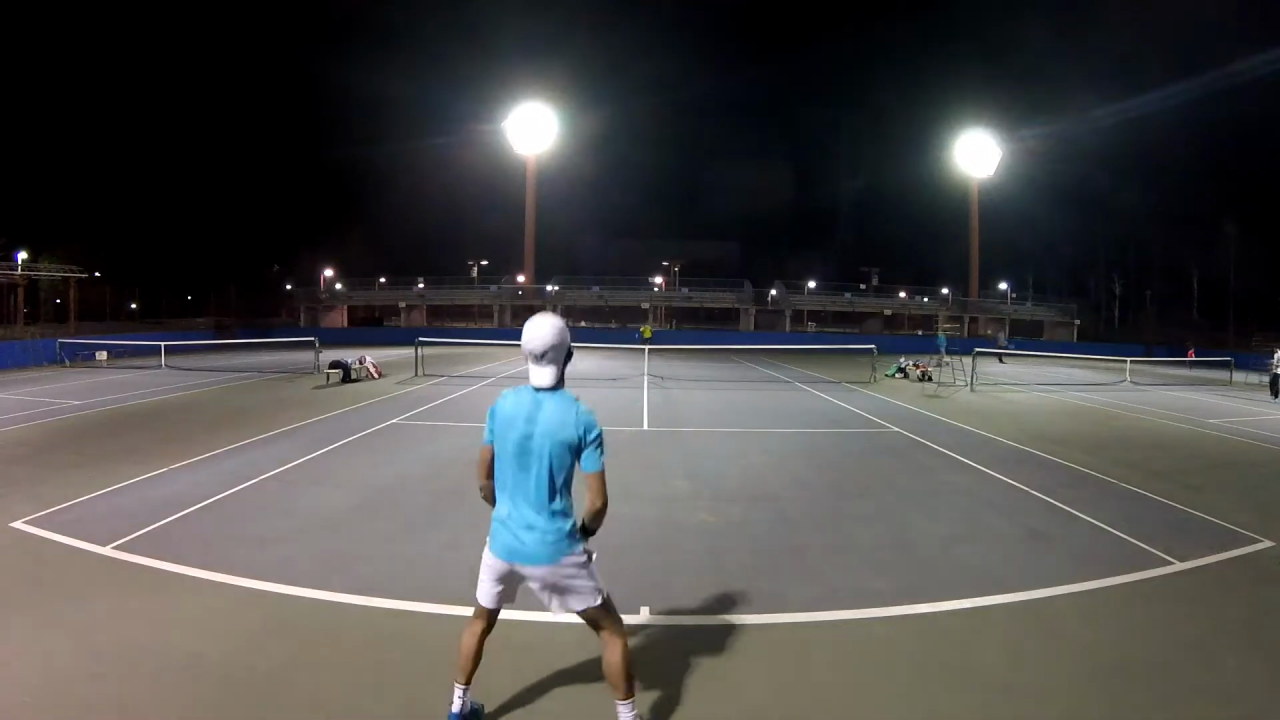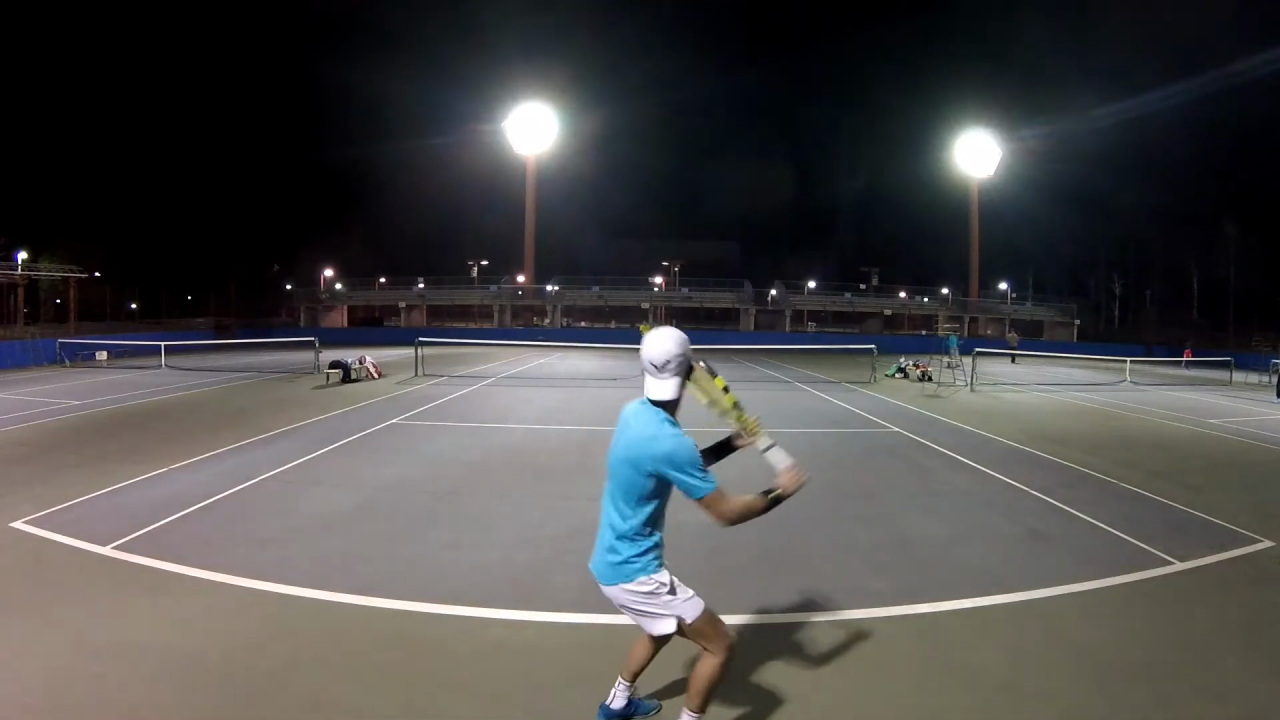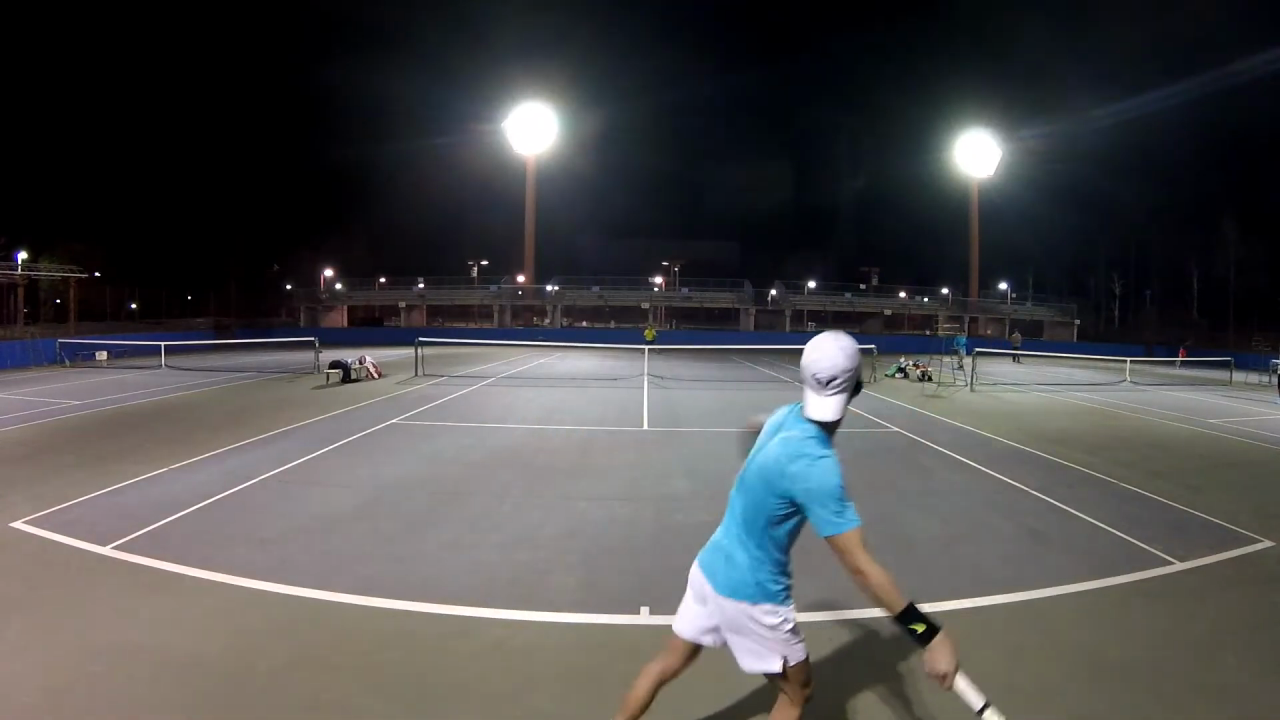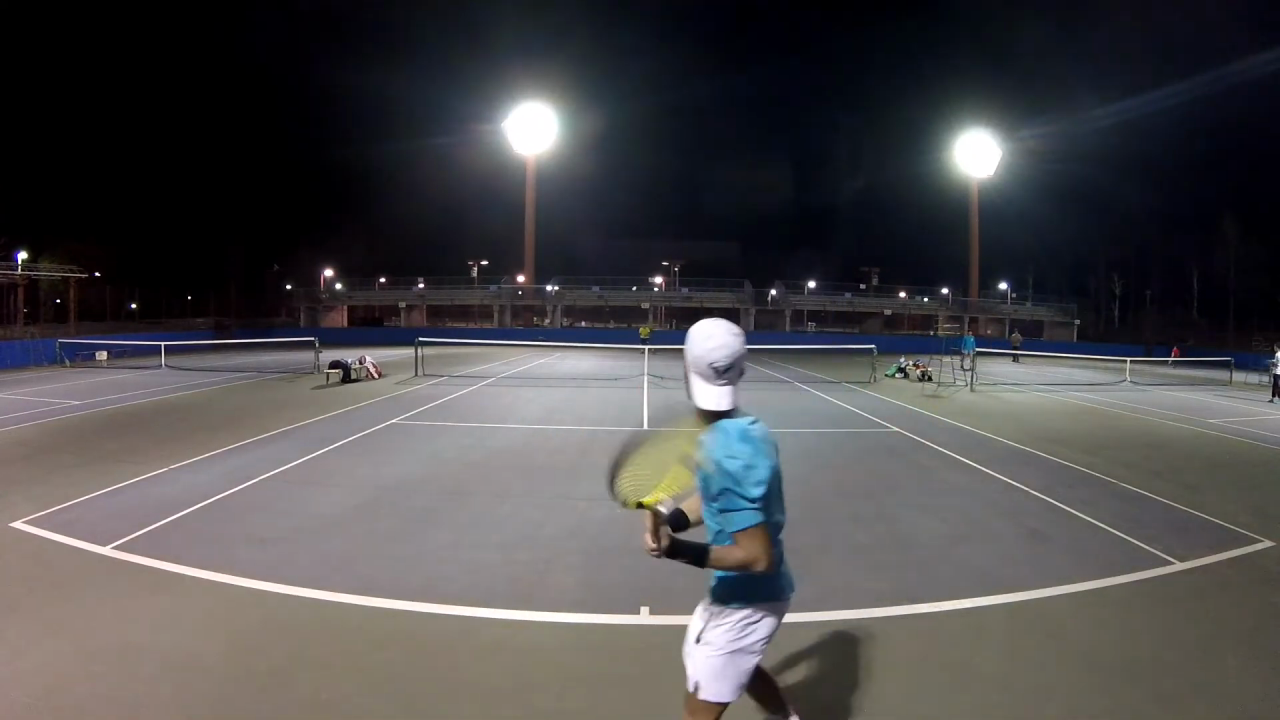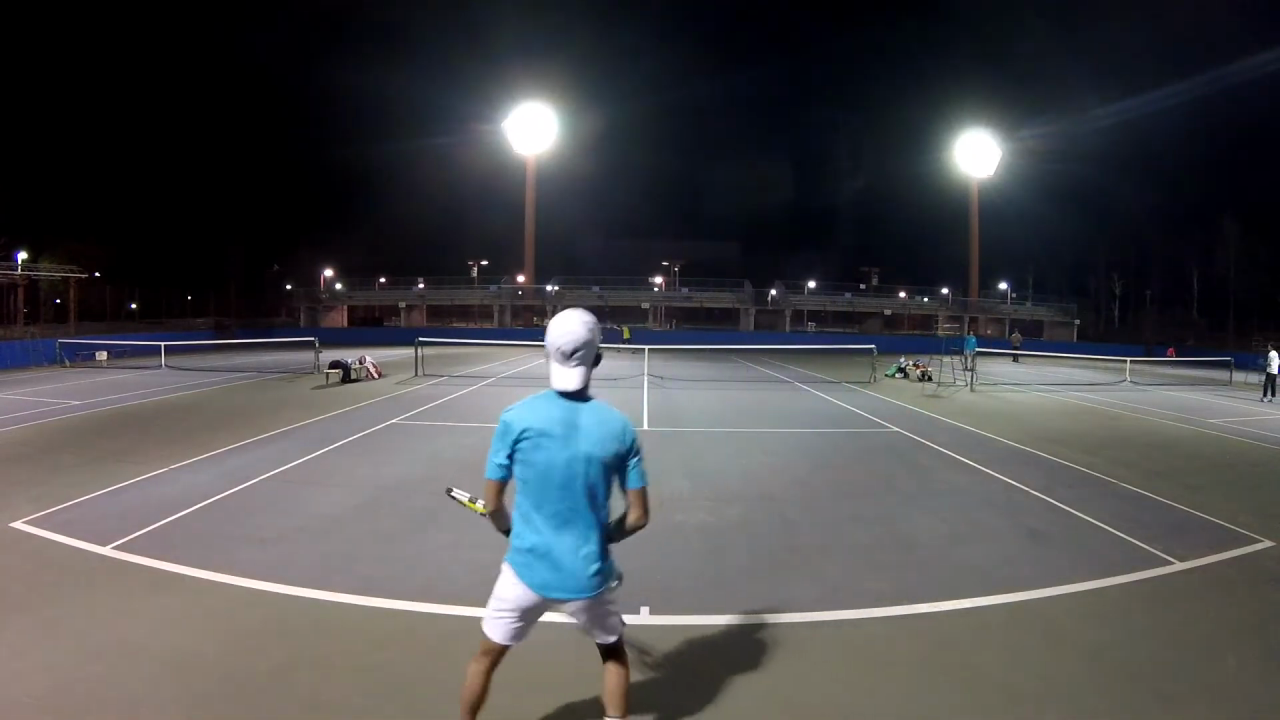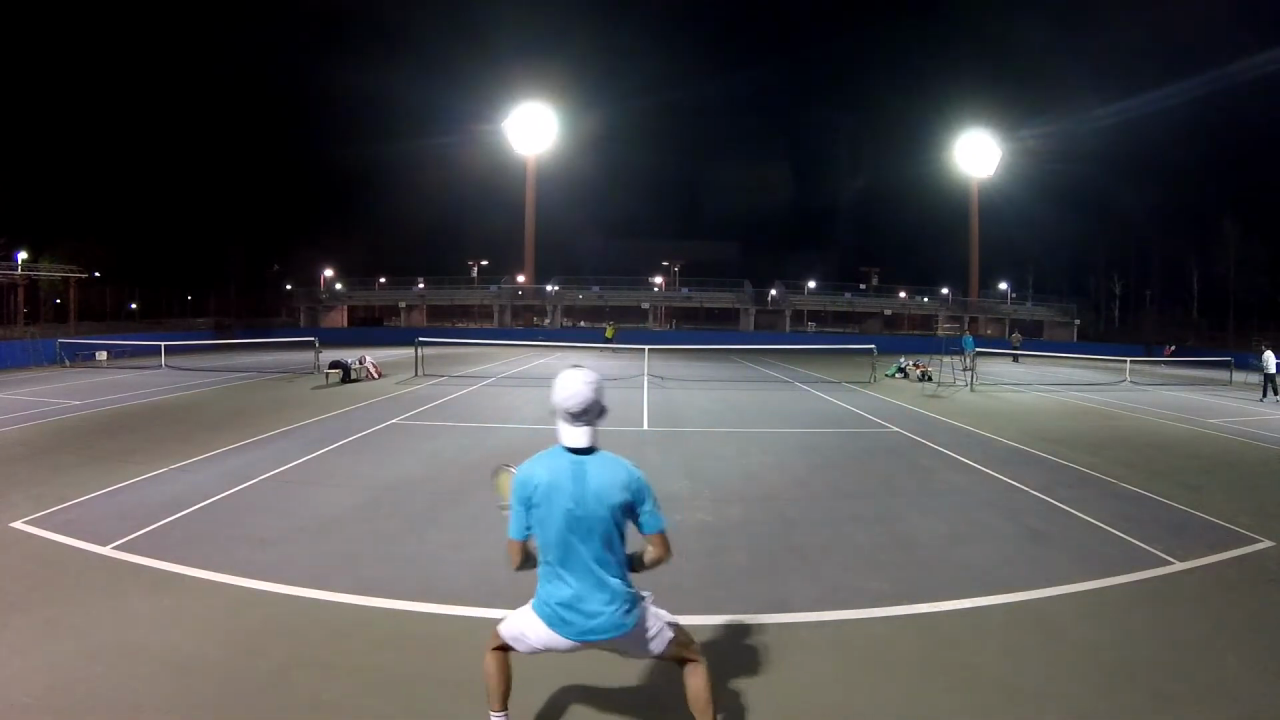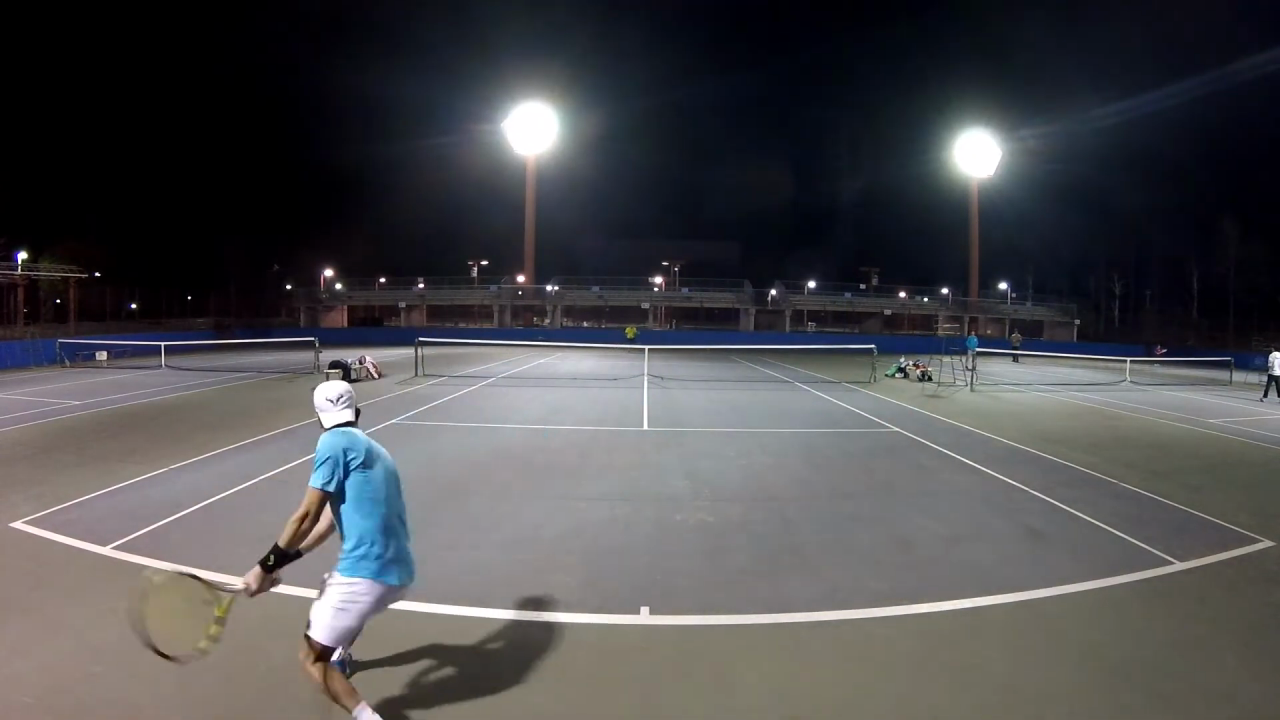
dt=0.7s
person 1, frame 1
left shoulder: (502, 404)
right shoulder: (581, 420)
left elbow: (484, 480)
right elbow: (597, 503)
right wrist: (582, 534)
left hip: (502, 544)
right hip: (554, 552)
left knee: (481, 621)
right knee: (611, 632)
person 1, frame 2
left shoulder: (634, 412)
right shoulder: (668, 440)
right elbow: (727, 513)
left wrist: (730, 442)
right wrist: (779, 492)
left hip: (612, 561)
right hip: (636, 571)
left knee: (661, 630)
right knee: (719, 644)
person 1, frame 3
left shoulder: (785, 419)
right shoulder: (818, 467)
right elbow: (860, 565)
right wrist: (929, 635)
left hip: (711, 572)
right hip: (755, 597)
left knee: (669, 665)
person 1, frame 4
left shoulder: (726, 453)
right shoulder: (743, 425)
left elbow: (755, 558)
left wrist: (677, 549)
right wrist: (667, 520)
left hip: (743, 602)
right hip: (767, 592)
right knee: (743, 670)
person 1, frame 5
left shoulder: (516, 418)
right shoulder: (619, 427)
left elbow: (492, 506)
right elbow: (638, 517)
left hip: (528, 571)
right hip: (588, 577)
left knee: (485, 657)
right knee: (614, 654)
person 1, frame 6
left shoulder: (529, 474)
right shoulder: (628, 476)
left elbow: (517, 559)
right elbow: (659, 553)
left hip: (556, 615)
right hip: (617, 616)
left knee: (498, 643)
right knee: (693, 658)
person 1, frame 7
left shoulder: (335, 443)
right shoulder: (371, 450)
left elbow: (306, 514)
left wrist: (265, 565)
right wrist: (282, 564)
left hip: (369, 573)
right hip: (398, 571)
left knee: (314, 665)
right knee: (343, 591)
right ankle: (340, 656)
